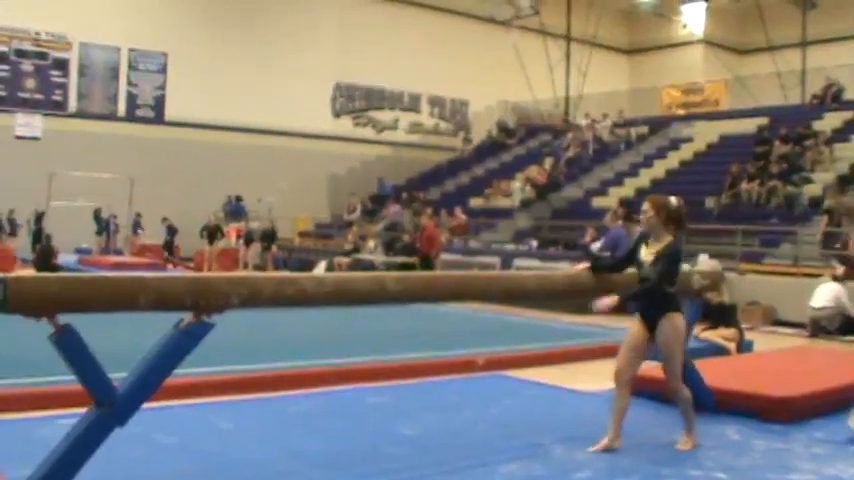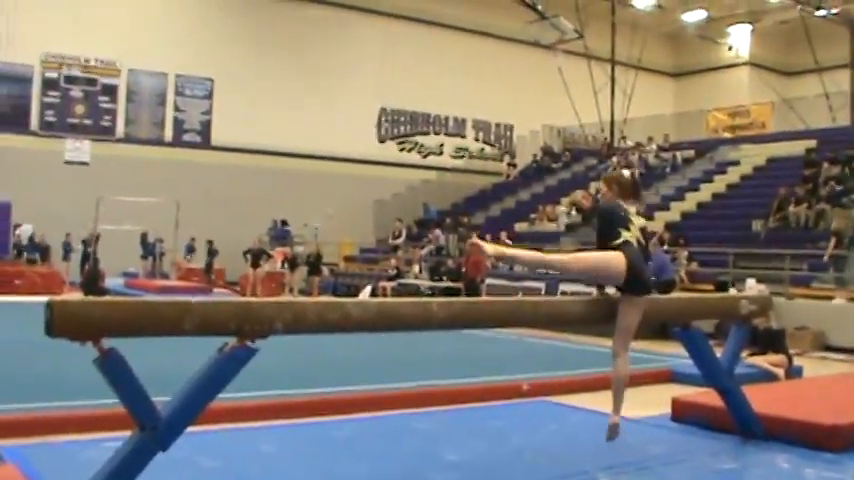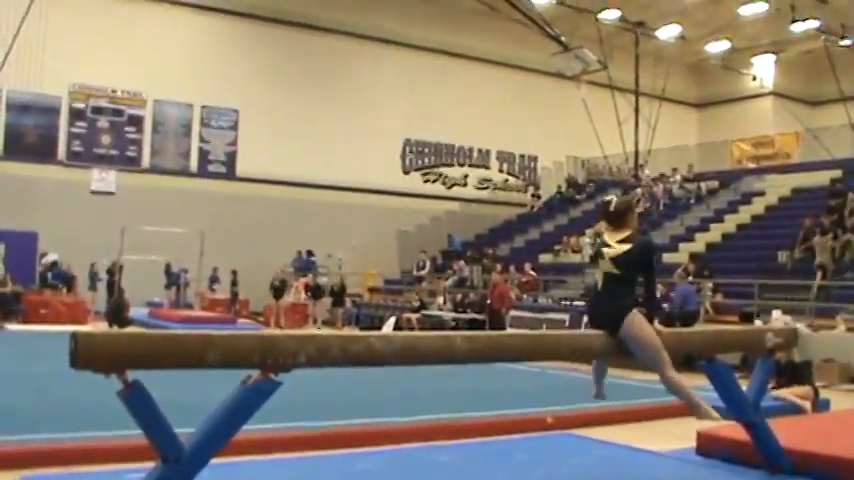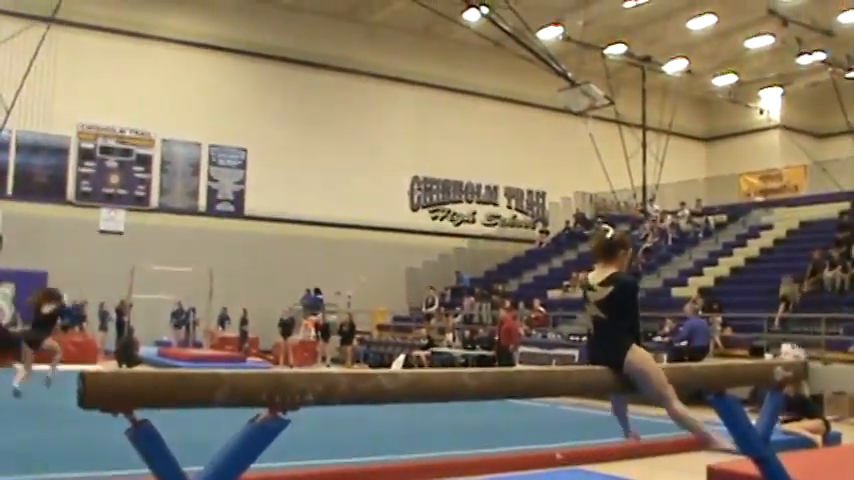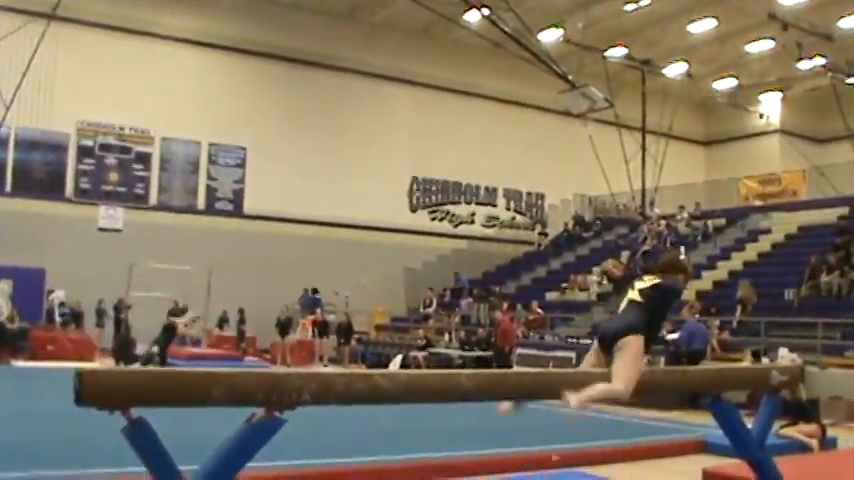
dt=0.7s
person 1, frame 1
left shoulder: (672, 249)
right shoulder: (643, 242)
left elbow: (652, 284)
right elbow: (619, 264)
left wrist: (618, 299)
right wrist: (592, 263)
left hip: (668, 316)
right hip: (644, 316)
left knee: (673, 381)
right knee: (621, 374)
left ankle: (690, 433)
right ankle: (613, 437)
person 1, frame 2
left shoulder: (608, 209)
right shoulder: (639, 220)
left elbow: (601, 244)
left wrist: (600, 284)
left hip: (621, 265)
right hip: (642, 281)
left knee: (552, 259)
right knee: (621, 350)
left ankle: (496, 250)
right ankle: (615, 413)
person 1, frame 3
left shoulder: (602, 242)
right shoulder: (644, 246)
right elbow: (649, 285)
right wrist: (650, 318)
left hip: (596, 310)
right hip: (622, 313)
left knee: (604, 356)
right knee: (664, 366)
left ankle: (598, 387)
right ankle: (700, 407)
person 1, frame 4
left shoulder: (588, 281)
right shoulder: (626, 283)
right elbow: (632, 322)
right wrist: (639, 350)
left hip: (596, 352)
right hip: (620, 350)
left knee: (618, 394)
right knee: (669, 398)
left ankle: (628, 432)
right ankle: (711, 439)
person 1, frame 5
left shoulder: (641, 282)
right shoulder: (673, 287)
right elbow: (654, 325)
right wrist: (642, 354)
left hip: (607, 331)
right hip: (628, 332)
right knee: (621, 390)
right ankle: (579, 399)
